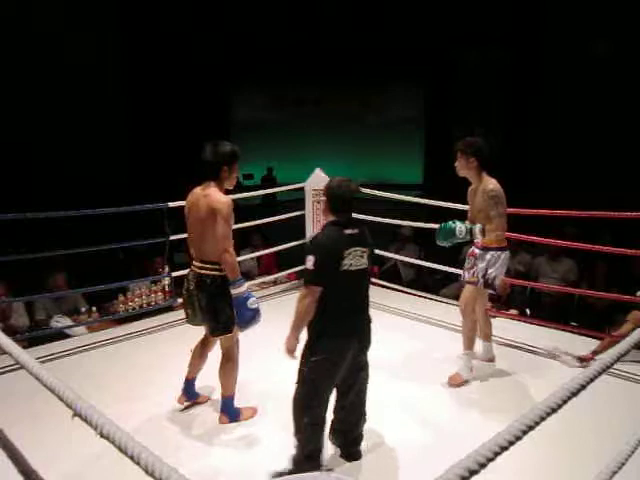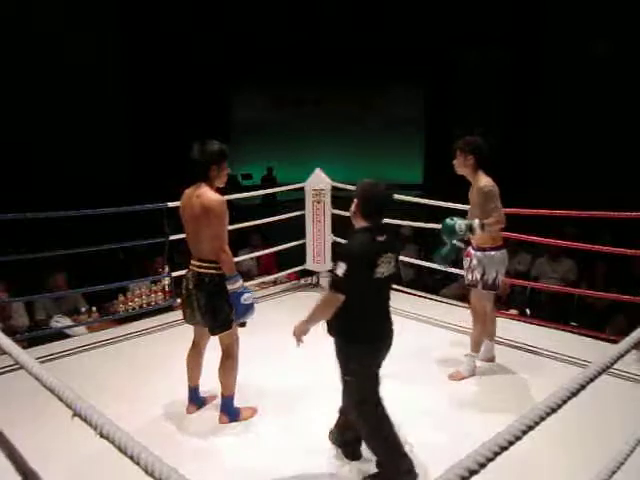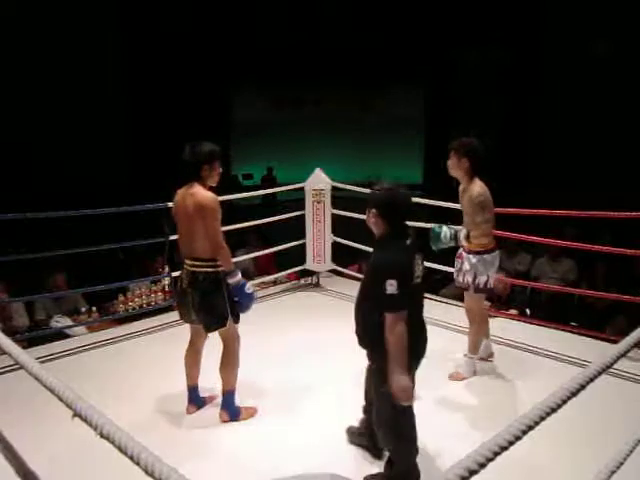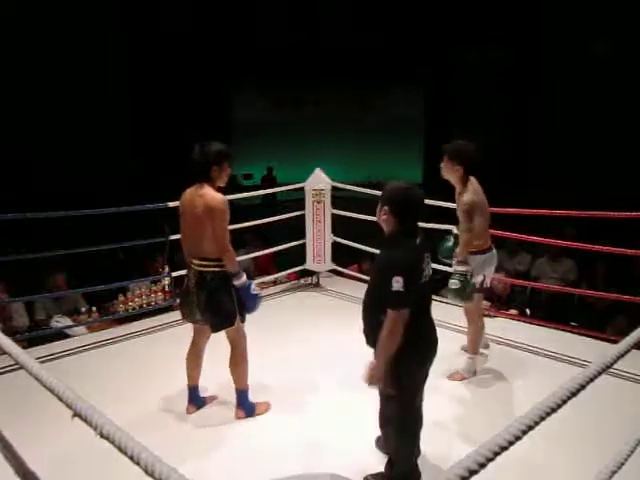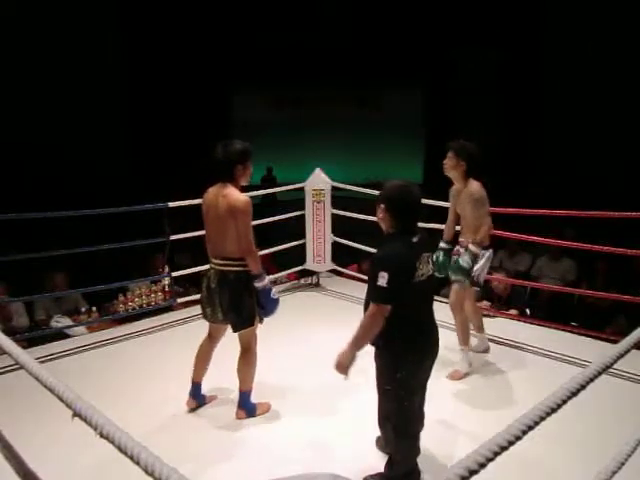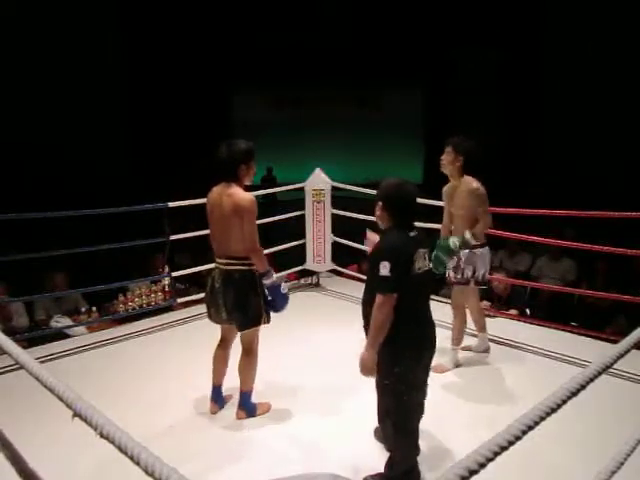
dt=0.4s
person 1, frame 1
left shoulder: (322, 242)
right shoulder: (363, 237)
left elbow: (311, 294)
left wrist: (294, 334)
left hip: (329, 336)
right hip: (359, 330)
left knee: (310, 399)
right knee: (352, 391)
right ankle: (349, 443)
person 1, frame 2
left shoulder: (354, 249)
right shoulder: (388, 243)
left elbow: (334, 299)
left wrist: (305, 325)
left hip: (357, 340)
right hip: (381, 333)
left knee: (365, 404)
right knee: (361, 392)
right ankle: (347, 437)
person 1, frame 3
left shoulder: (388, 259)
right shoulder: (404, 243)
left elbow: (395, 321)
left wrist: (399, 371)
left hip: (394, 349)
right hip: (410, 342)
left knee: (393, 409)
right knee: (378, 388)
right ankle: (370, 435)
person 1, frame 4
left shoulder: (397, 257)
right shoulder: (414, 243)
left elbow: (396, 318)
left wrist: (378, 362)
left hip: (404, 351)
right hip: (420, 343)
left knee: (398, 408)
right knee: (405, 406)
right ankle: (395, 442)
person 1, frame 5
left shoulder: (390, 255)
right shoulder: (420, 243)
left elbow: (378, 312)
left wrist: (351, 351)
left hip: (399, 349)
right hip: (424, 341)
left knee: (396, 409)
right knee: (409, 404)
right ankle: (398, 443)
person 1, frame 6
left shoulder: (389, 246)
right shoulder: (418, 240)
left elbow: (385, 303)
left wrist: (371, 348)
left hip: (399, 342)
right hip: (422, 336)
left knee: (396, 405)
right knee: (409, 400)
right ankle: (393, 434)
person 2, frame 1
left shoulder: (193, 195)
right shoulder: (222, 201)
right elbow: (226, 252)
right wrist: (240, 289)
left hip: (196, 276)
right hip: (215, 280)
left knee: (210, 336)
right knee: (231, 346)
left ankle: (188, 391)
right ankle: (228, 410)
person 2, frame 2
left shoulder: (187, 196)
right shoulder: (214, 200)
right elbow: (222, 249)
right wrist: (236, 285)
left hip: (194, 275)
right hip: (214, 279)
left knee: (199, 341)
right knee: (230, 345)
left ankle: (194, 399)
right ankle: (228, 410)
person 2, frame 3
left shoulder: (180, 196)
right shoulder: (207, 199)
right elbow: (218, 245)
right wrist: (236, 277)
left hip: (190, 274)
right hip: (209, 278)
left knee: (197, 339)
right knee: (231, 340)
left ankle: (194, 399)
right ankle: (229, 408)
person 2, frame 4
left shoulder: (187, 196)
right shoulder: (216, 201)
left elbow: (185, 240)
right elbow: (224, 249)
right wrist: (241, 280)
left hip: (195, 276)
right hip: (216, 278)
left knee: (199, 339)
right knee: (238, 341)
left ankle: (194, 399)
right ankle: (244, 405)
person 2, frame 5
left shoulder: (209, 195)
right shoulder: (240, 201)
right elbow: (248, 249)
right wrist: (262, 281)
left hip: (215, 274)
right hip: (237, 278)
left knee: (212, 337)
right knee: (248, 343)
left ankle: (195, 395)
right ankle: (245, 406)
person 2, frame 6
left shoulder: (213, 195)
right shoulder: (245, 200)
right elbow: (253, 248)
right wrist: (269, 278)
left hip: (220, 274)
right hip: (242, 277)
left knee: (226, 338)
right knee: (249, 344)
left ankle: (216, 397)
right ankle: (245, 406)
person 3, frame 1
left shoulder: (491, 190)
right shoulder: (472, 189)
left elbow: (499, 228)
left wrist: (468, 232)
right wrist: (456, 231)
left hip: (493, 254)
right hip: (480, 251)
left knee: (466, 305)
right knee: (478, 305)
left ankle: (465, 366)
right ankle: (487, 351)
person 3, frame 2
left shoulder: (484, 187)
right shoulder: (475, 187)
left elbow: (499, 221)
left wrist: (467, 227)
right wrist: (456, 240)
left hip: (489, 254)
right hip: (479, 251)
left knee: (477, 308)
right knee: (486, 305)
left ankle: (470, 363)
right ankle: (487, 351)
person 3, frame 3
left shoulder: (477, 193)
right shoulder: (464, 188)
left elbow: (485, 233)
left wrist: (453, 236)
left hip: (481, 257)
right hip: (471, 254)
left knee: (472, 309)
right knee: (477, 305)
left ankle: (469, 364)
right ankle: (485, 348)
person 3, frame 4
left shoulder: (467, 199)
right shoulder: (468, 182)
left elbow: (467, 241)
left wrist: (459, 273)
right wrist: (455, 236)
left hip: (478, 256)
right hip: (475, 252)
left knee: (471, 309)
right knee: (470, 303)
left ankle: (470, 365)
right ankle: (480, 340)
person 3, frame 5
left shoulder: (474, 191)
right shoulder: (455, 190)
left elbow: (486, 227)
left wrist: (470, 256)
right wrist: (444, 248)
left hip: (477, 252)
right hip: (464, 249)
left knee: (455, 301)
right knee: (467, 299)
left ankle: (464, 361)
right ankle: (482, 342)
person 3, frame 6
left shoulder: (474, 189)
right shoulder: (447, 190)
left elbow: (485, 224)
left wrist: (460, 241)
right wrist: (441, 246)
left hip: (474, 251)
right hip: (458, 250)
left knee: (458, 303)
right knee: (471, 299)
left ankle: (452, 357)
right ankle: (483, 342)
